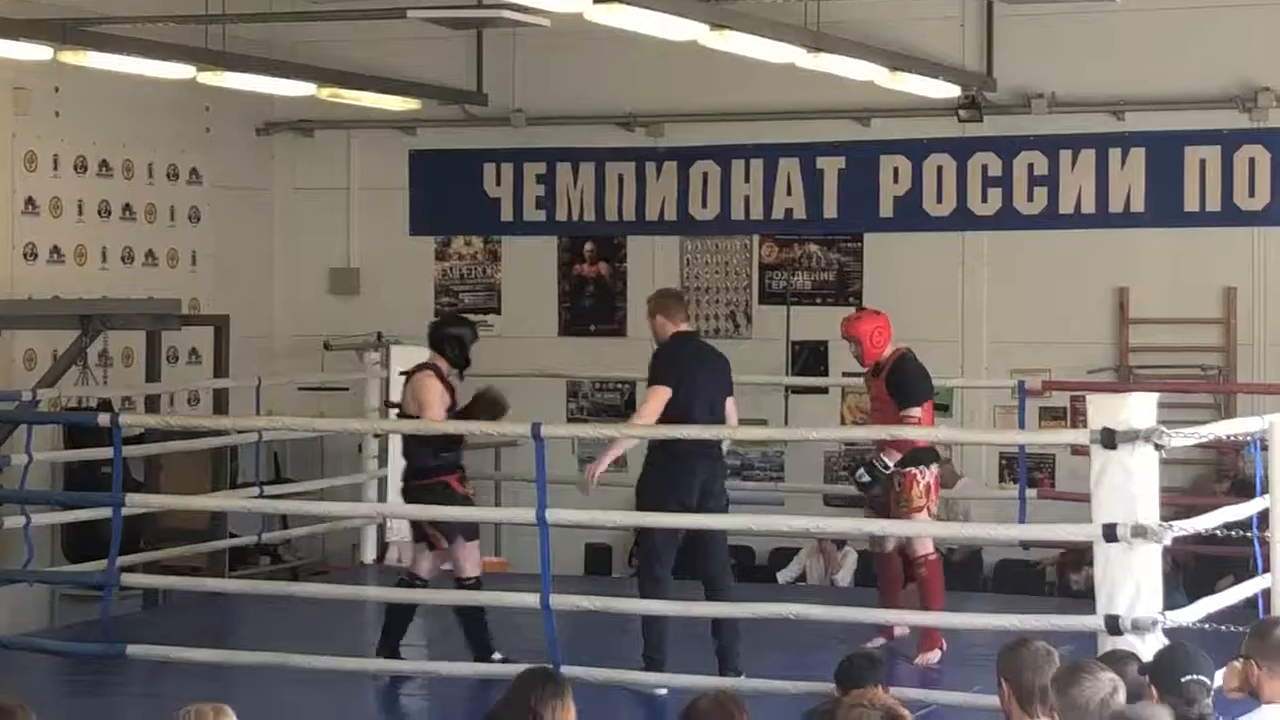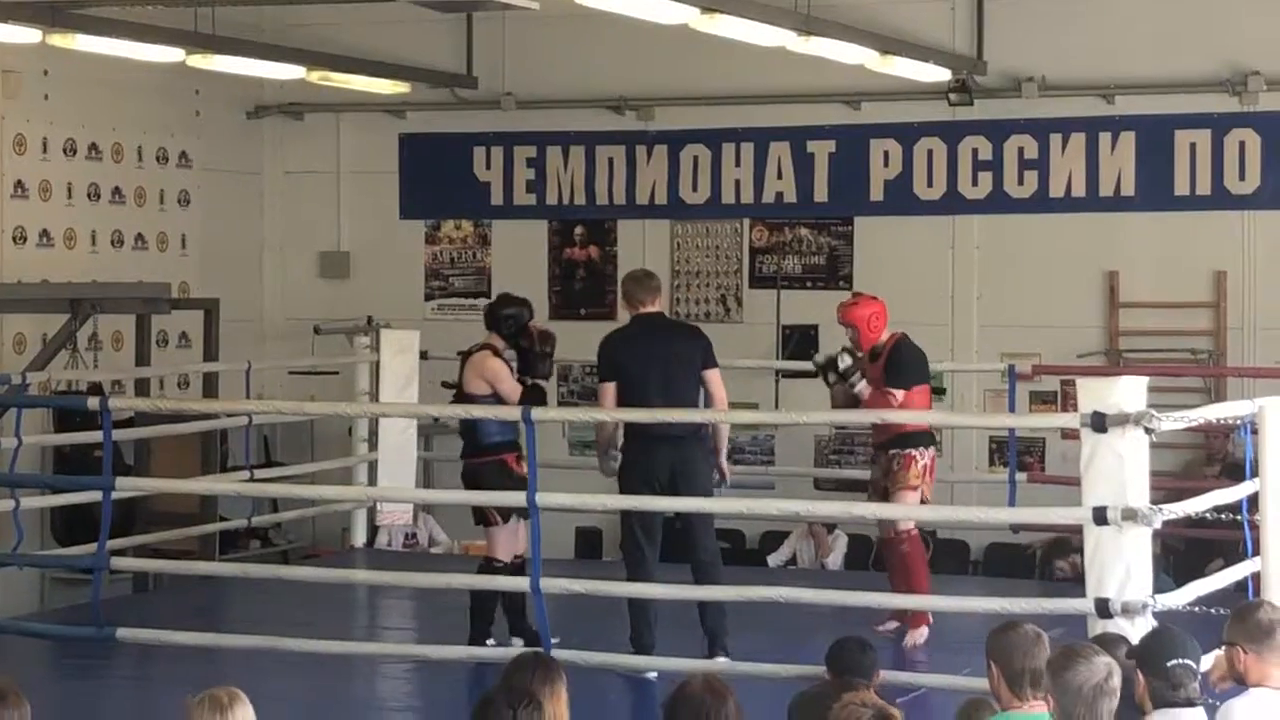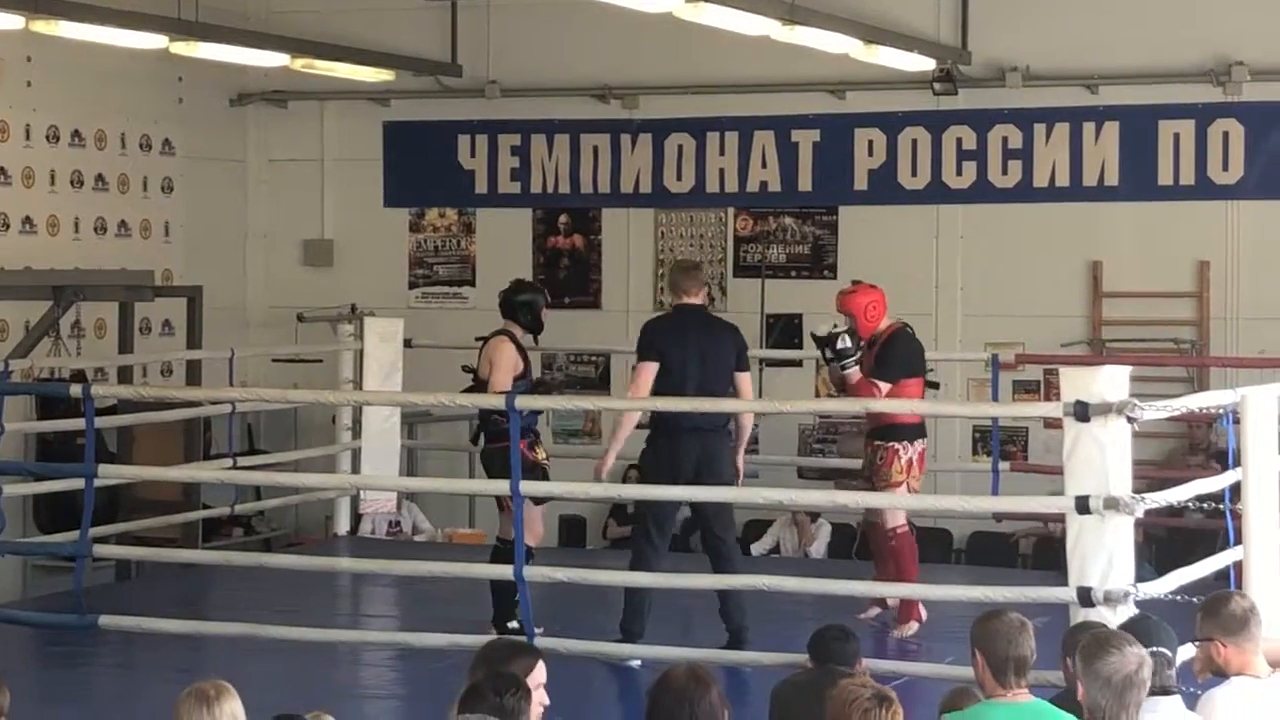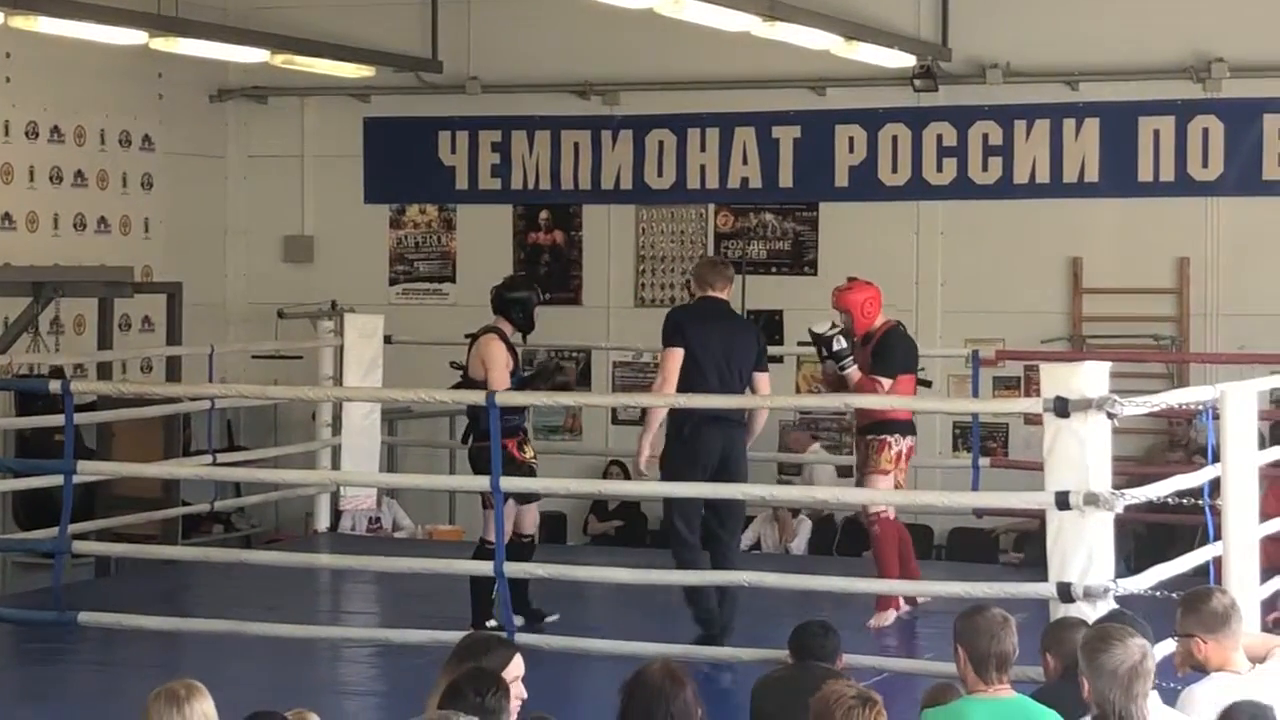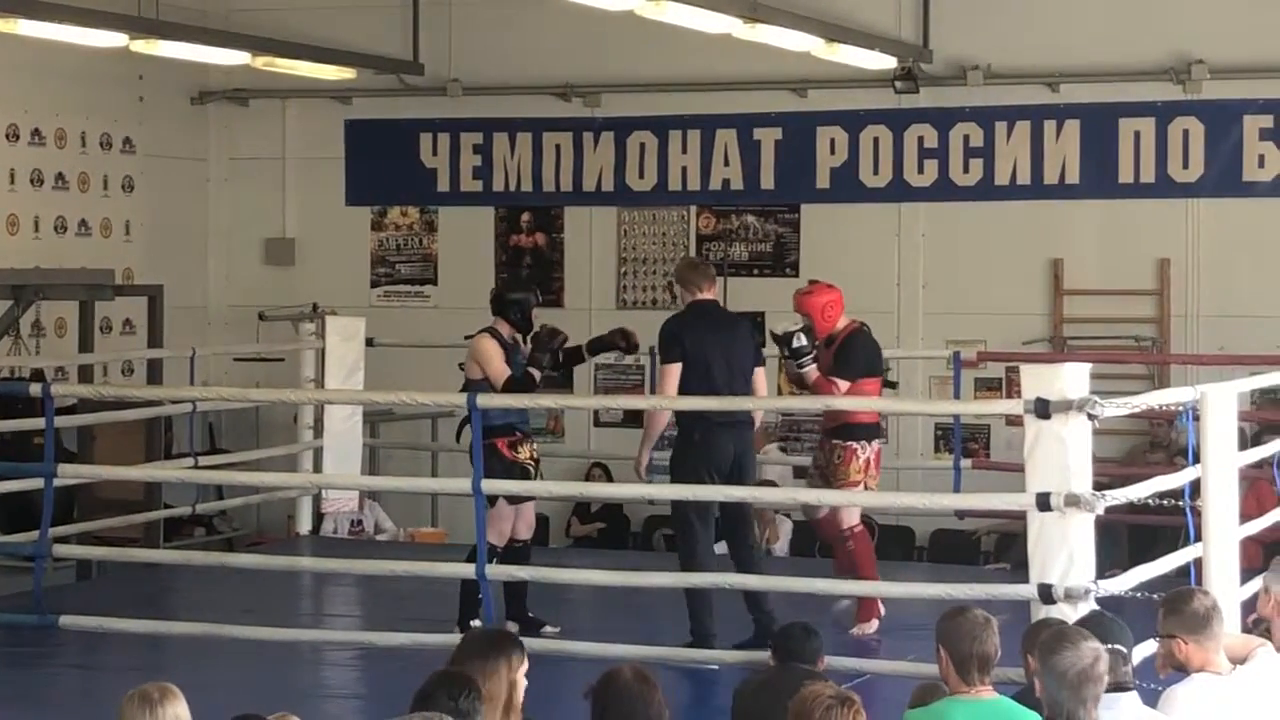
dt=0.5s
person 1, frame 1
left shoulder: (669, 355)
right shoulder: (718, 359)
left elbow: (649, 414)
right elbow: (731, 424)
left wrist: (606, 456)
left hip: (669, 472)
right hip: (710, 473)
left knee: (655, 573)
right knee: (718, 572)
left ankle: (655, 669)
right ankle: (730, 666)
person 1, frame 2
left shoulder: (614, 344)
right shoulder: (692, 336)
left elbow: (607, 415)
right elbow: (719, 400)
left wrist: (605, 455)
right wrist: (720, 453)
left hip: (643, 456)
right hip: (691, 453)
left knee: (641, 557)
right knee: (705, 551)
left ankle: (644, 652)
right ankle: (718, 646)
person 1, frame 3
left shoulder: (657, 330)
right shoulder: (729, 333)
left elbow: (638, 396)
right elbow: (746, 402)
left wrist: (611, 451)
right wrist: (738, 452)
left hip: (669, 445)
right hip: (715, 447)
left knee: (648, 546)
right knee: (723, 544)
left ankle: (632, 639)
right ankle: (739, 639)
person 1, frame 4
left shoulder: (681, 318)
right shoulder: (749, 330)
left elbow: (667, 383)
right elbow: (763, 403)
left wrist: (646, 439)
left hip: (692, 434)
right hip: (732, 438)
left knee: (684, 534)
right knee: (726, 539)
left ankle: (711, 626)
right ankle: (721, 633)
person 1, frame 5
left shoulder: (676, 327)
right shoulder: (743, 326)
left elbow: (666, 397)
right elbow: (761, 395)
left wrist: (645, 448)
left hip: (699, 440)
right hip: (741, 439)
left knee: (695, 541)
right knee: (743, 535)
left ankle: (703, 641)
right ankle: (765, 627)
person 2, frame 1
left shoulder: (905, 369)
right shoulder: (876, 370)
left elbow: (911, 428)
left wrist: (877, 465)
right wrist: (874, 466)
left hip: (914, 467)
right hip: (891, 469)
left knee: (919, 549)
right knee: (883, 545)
left ankle: (933, 637)
right ankle: (892, 624)
person 2, frame 2
left shoulder: (904, 353)
right shoulder: (869, 356)
left elbow: (885, 406)
right elbow: (852, 406)
left wrist: (852, 379)
right wrist: (835, 378)
left hip: (912, 448)
right hip: (885, 450)
left knee: (903, 527)
right knee: (889, 533)
left ankle: (921, 613)
right ankle: (904, 609)
person 2, frame 3
left shoulder: (899, 344)
right shoulder: (874, 342)
left elbow: (870, 396)
right elbow: (849, 389)
left wrist: (847, 359)
right wrist: (833, 357)
left hip: (900, 440)
right hip: (880, 438)
left knee: (893, 522)
right knee: (874, 519)
left ankle: (911, 608)
right ankle: (886, 593)
person 2, frame 4
left shoulder: (894, 341)
right shoulder: (863, 340)
left elbow: (873, 394)
right elbow: (838, 386)
left wrist: (844, 359)
right wrist: (827, 354)
left hip: (891, 435)
right hip: (869, 434)
left knee: (875, 511)
right knee: (885, 515)
left ankle: (889, 599)
person 2, frame 5
left shoulder: (858, 343)
right shoulder: (831, 340)
left elbow: (830, 393)
right elbow: (806, 384)
left wrist: (803, 359)
right wrist: (790, 354)
left hip: (856, 440)
right hip: (833, 438)
left knee: (847, 522)
right knee: (817, 512)
left ankle: (870, 607)
right ankle: (848, 577)
person 3, frame 1
left shoulder: (432, 378)
right shoulder: (429, 382)
right elbow: (439, 440)
left wrist: (470, 415)
right wrist: (478, 420)
left hip: (433, 485)
right hip: (437, 487)
left knee: (419, 572)
right knee: (469, 572)
left ankle: (387, 651)
right ankle: (485, 656)
person 3, frame 2
left shoulder: (486, 358)
right shoulder: (488, 361)
left elbow: (512, 399)
right elbow: (529, 407)
left wrist: (528, 368)
right wrist: (539, 370)
left hip: (492, 463)
right hip: (494, 465)
left knee: (516, 550)
right knee: (500, 556)
left ankle: (520, 630)
right ankle: (479, 639)
person 3, frame 3
left shoulder: (506, 344)
right shoulder: (504, 347)
right elbow: (498, 406)
left wrist: (535, 395)
left hip: (515, 450)
right hip: (510, 451)
left knee: (511, 537)
right knee: (527, 538)
left ankle: (505, 617)
right ankle: (504, 622)
person 3, frame 4
left shoulder: (495, 341)
right shoulder: (492, 344)
right elbow: (502, 403)
left wrist: (538, 381)
right wrist: (538, 384)
left hip: (509, 447)
right hip: (497, 449)
left knee: (526, 528)
right knee: (497, 537)
left ankle: (521, 607)
right ankle: (481, 621)
person 3, frame 5
left shoulder: (510, 342)
right shoulder: (484, 343)
left elbow: (557, 361)
right elbow: (513, 389)
left wrist: (601, 343)
right wrist: (540, 355)
left hip: (519, 448)
right hip: (498, 450)
left knee: (522, 534)
right knee: (497, 537)
left ankle: (517, 615)
right ankle: (468, 619)
